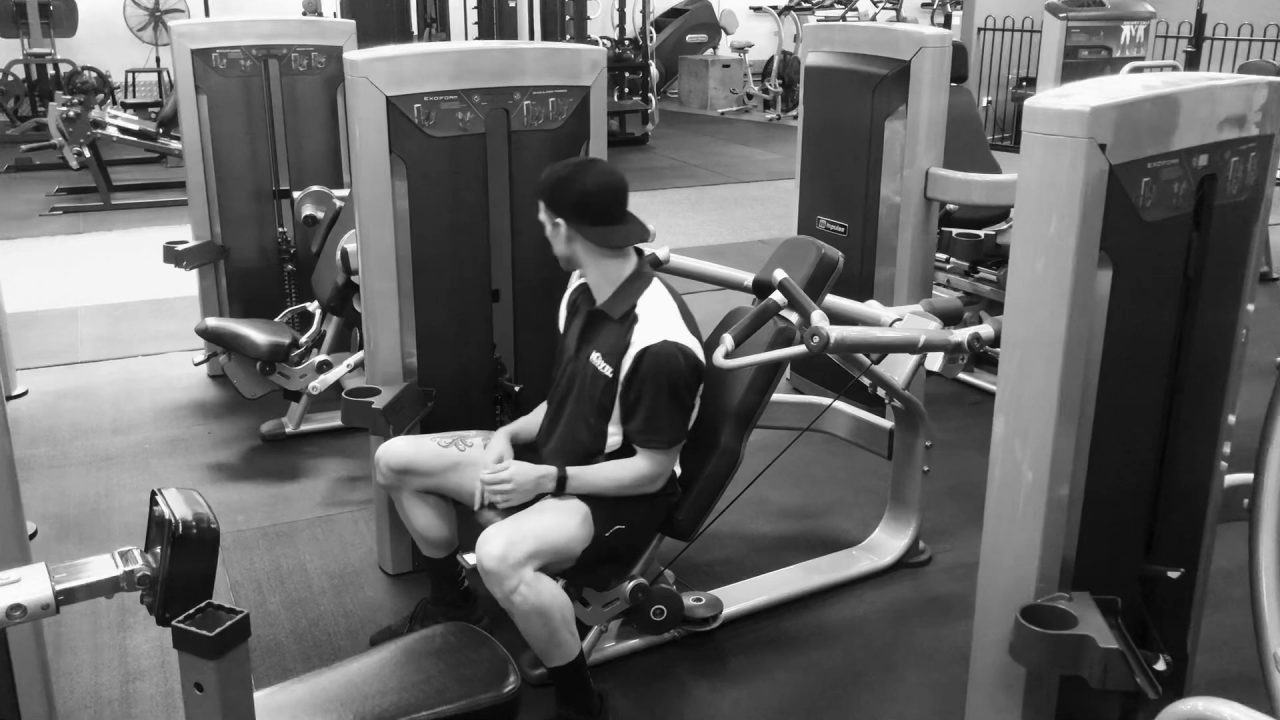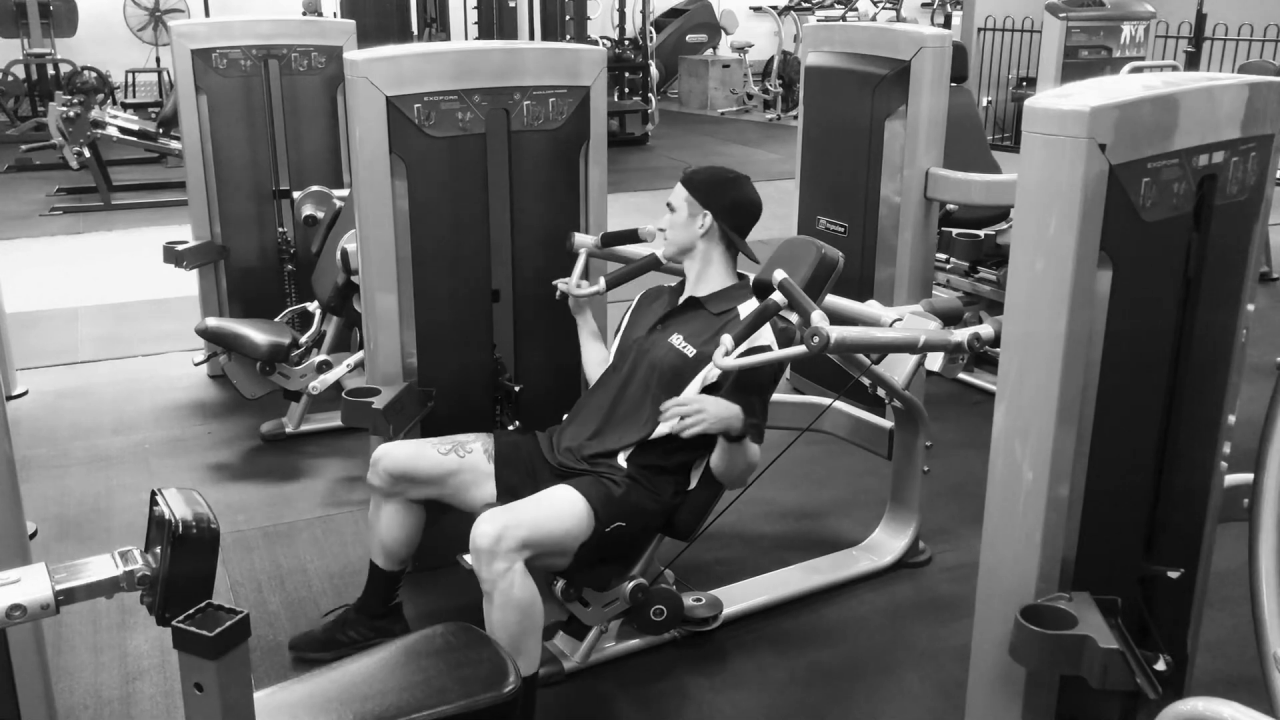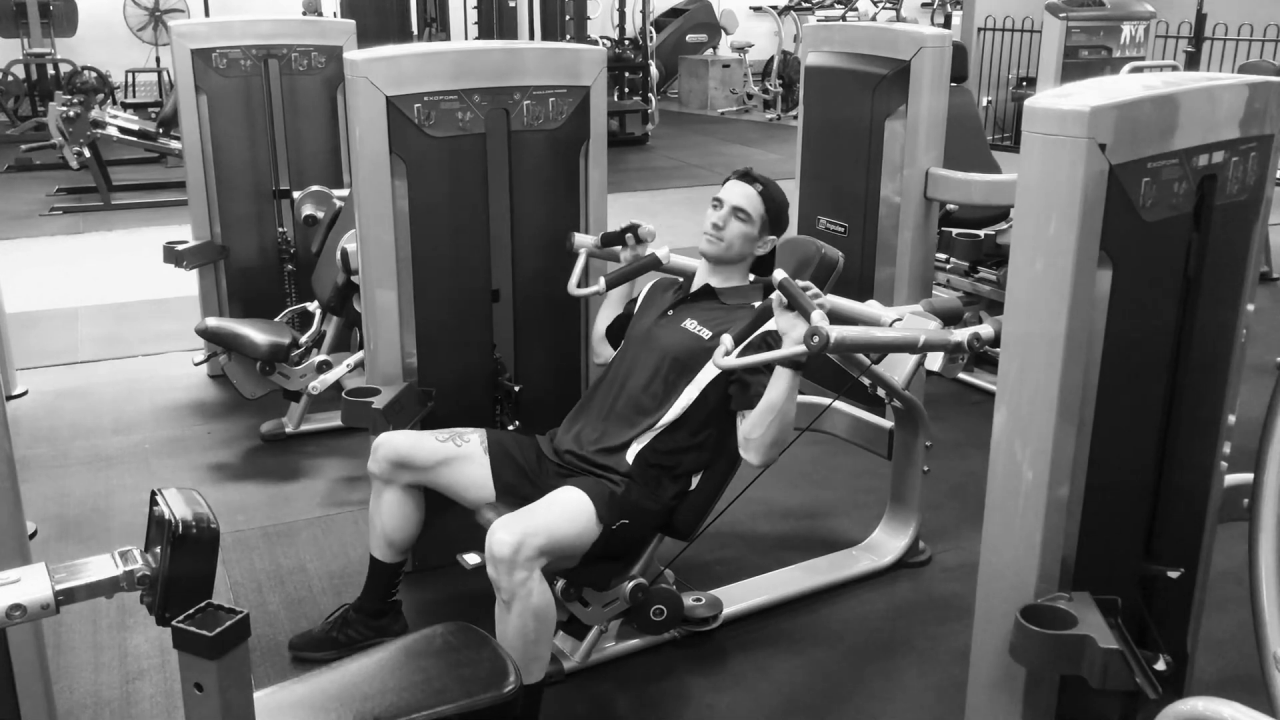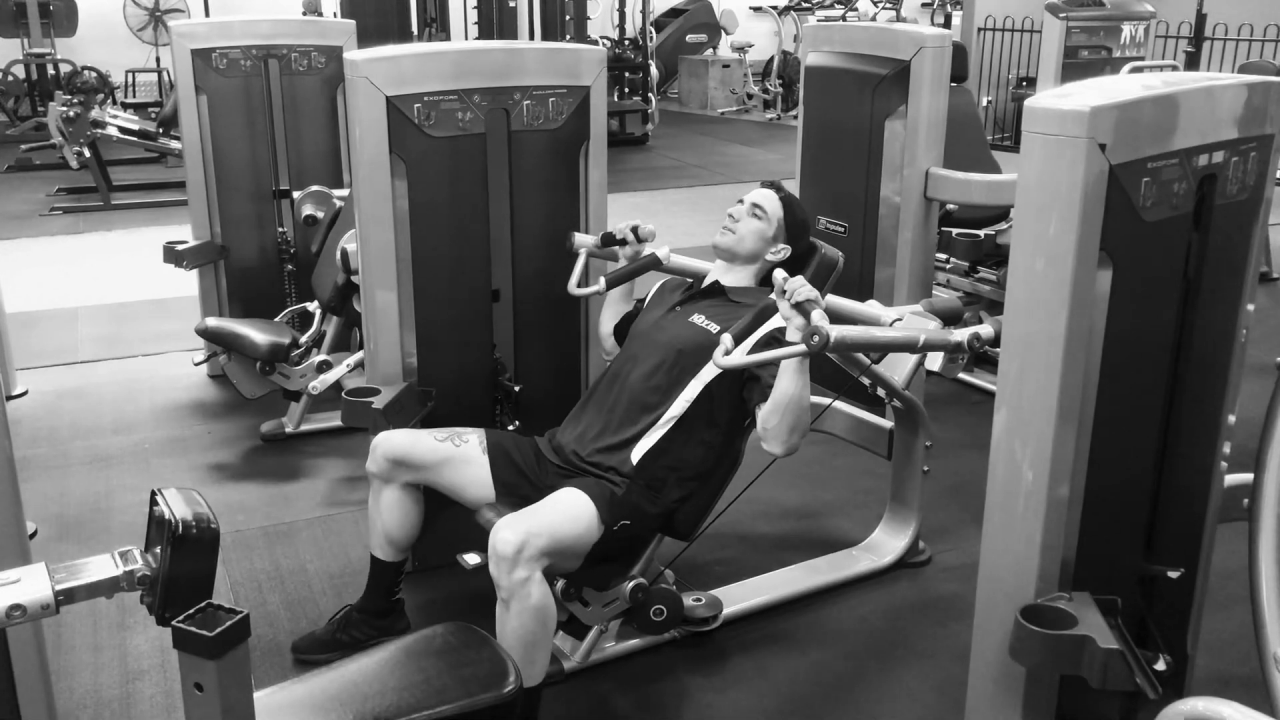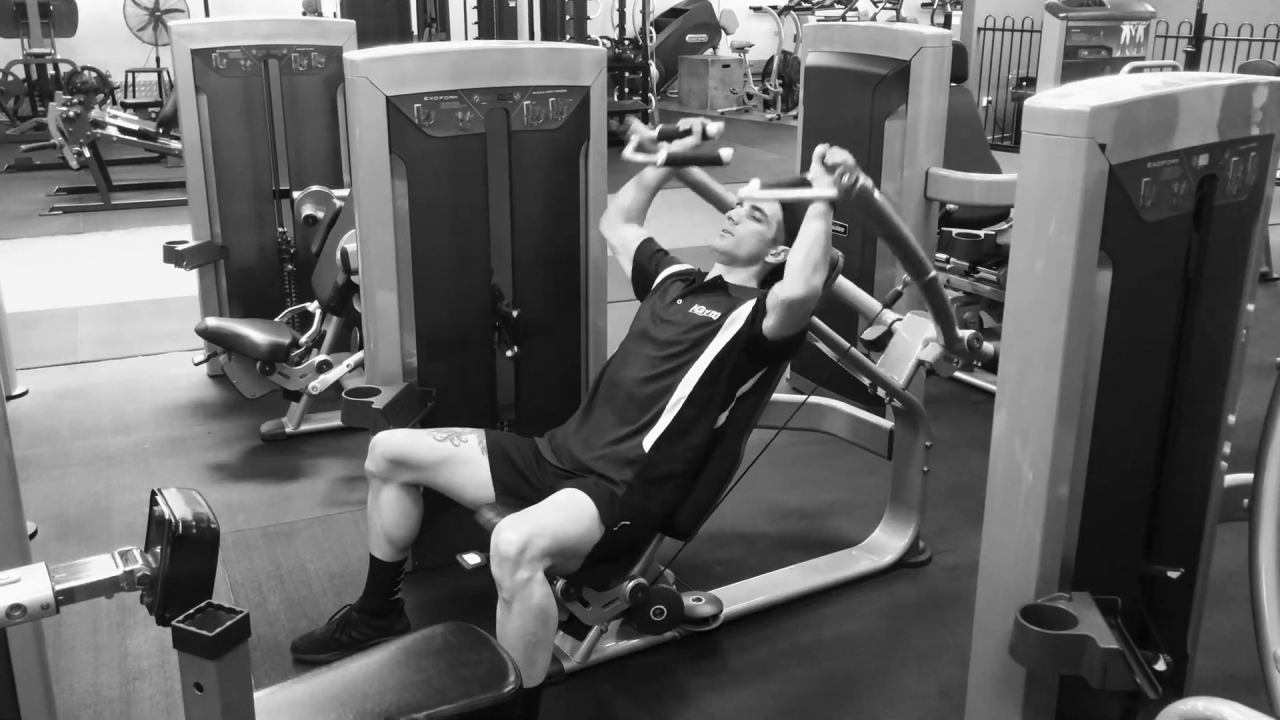
dt=1s
person 1, frame 1
left shoulder: (659, 343)
right shoulder: (582, 295)
left elbow: (651, 471)
left wrist: (547, 480)
right wrist: (509, 435)
left hip: (624, 493)
right hip: (556, 457)
left knee: (500, 553)
right knee: (395, 460)
right ankle: (452, 602)
person 1, frame 2
left shoulder: (747, 337)
right shoulder: (658, 299)
left elbow: (734, 475)
left wrist: (732, 426)
right wrist: (583, 317)
left hip: (630, 489)
right hip: (563, 450)
left knee: (495, 538)
right knee: (392, 465)
right ankle: (376, 615)
person 1, frame 3
left shoulder: (754, 325)
right shoulder: (664, 290)
left elbow: (757, 448)
left wrist: (792, 355)
right wrist: (626, 270)
left hip: (627, 487)
right hip: (559, 453)
left knee: (511, 546)
right knee: (392, 453)
right ankle: (376, 613)
person 1, frame 4
left shoulder: (761, 325)
right shoulder: (675, 291)
left elbow: (779, 439)
left wrist: (798, 337)
right wrist: (626, 266)
left hip: (626, 488)
right hip: (559, 453)
left knee: (514, 545)
right knee: (391, 452)
right ankle: (378, 612)
person 1, frame 5
left shoulder: (758, 315)
right shoulder: (678, 281)
left elbow: (802, 294)
right elbow: (616, 221)
left wrist: (822, 197)
right wrist: (671, 159)
left hip: (625, 488)
right hip: (558, 454)
left knee: (516, 546)
right knee: (390, 452)
right ankle: (378, 612)
